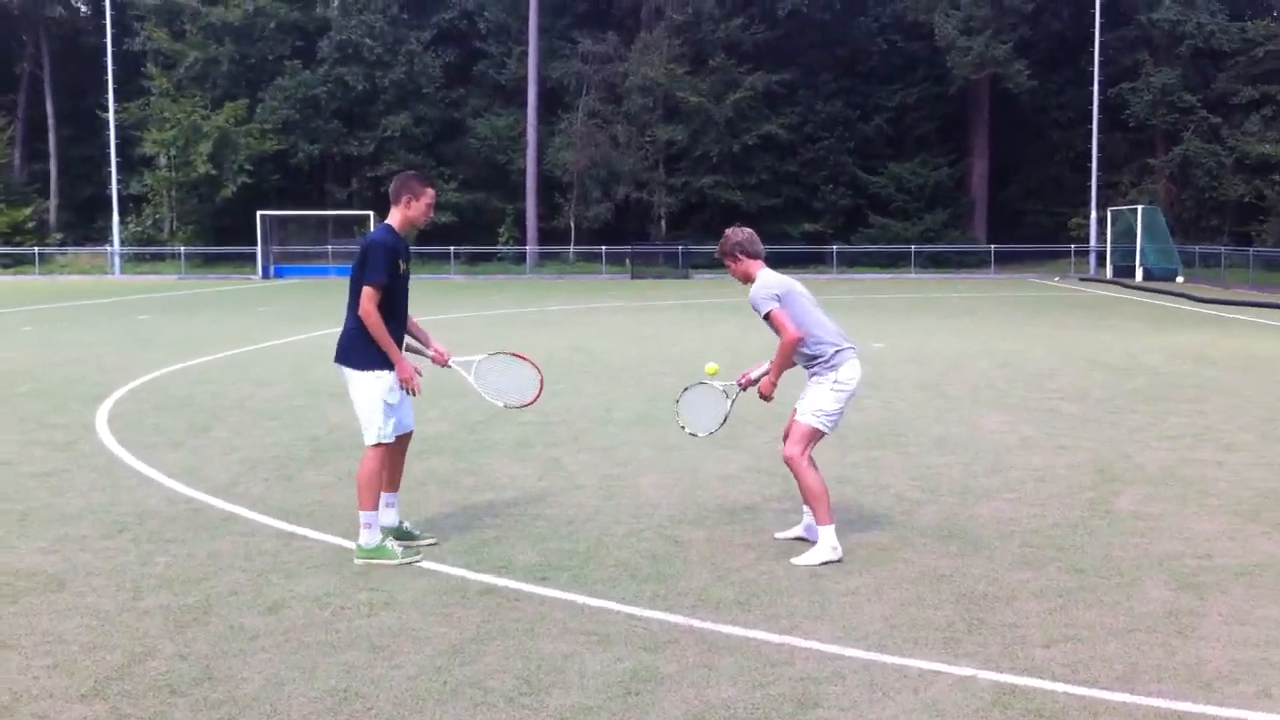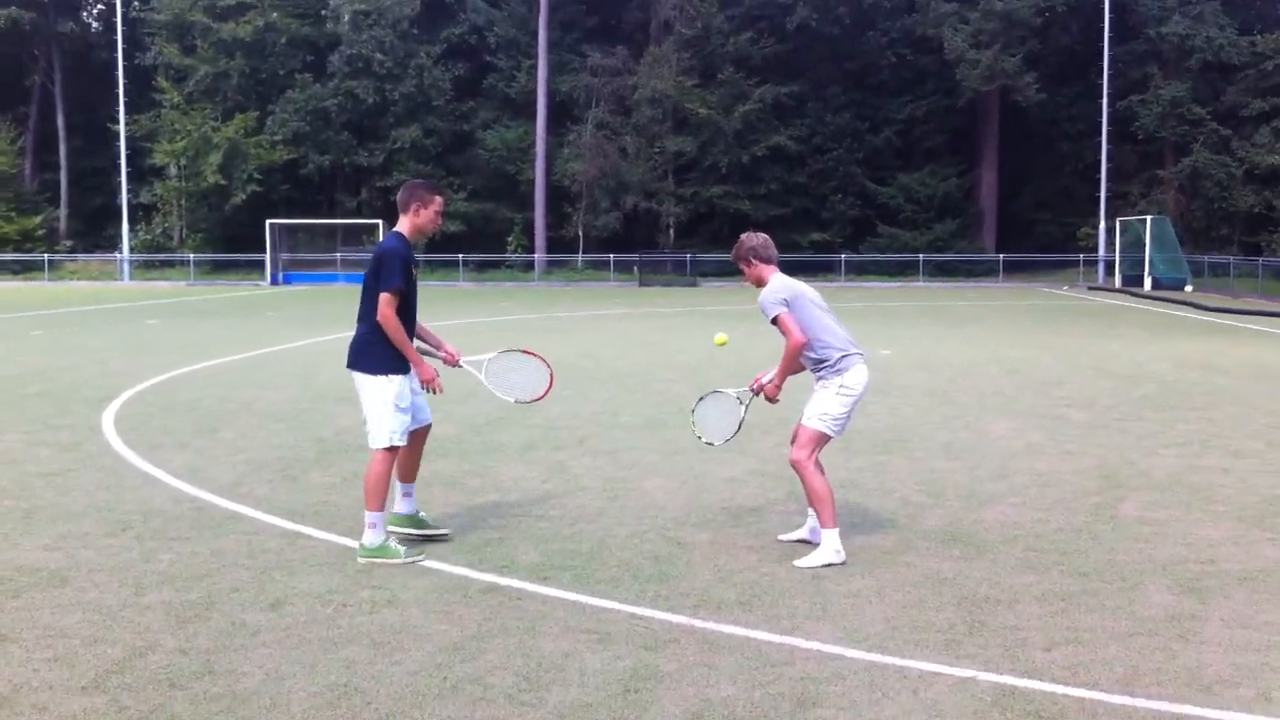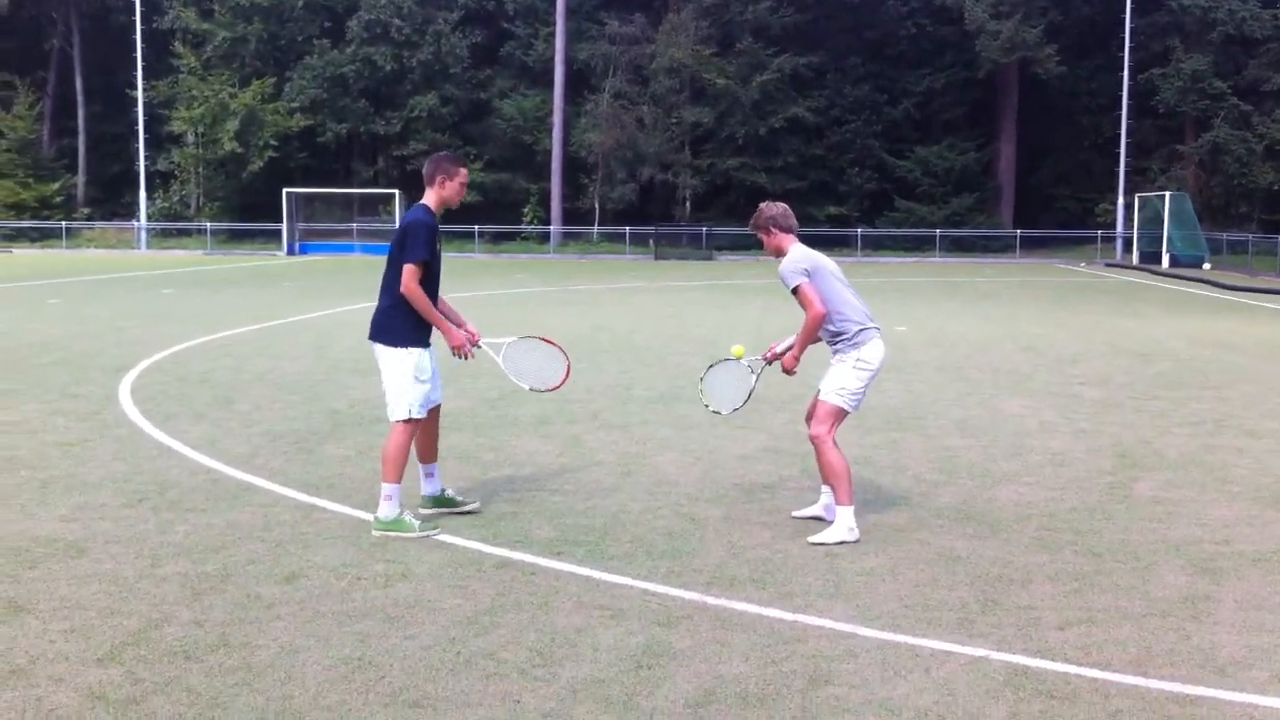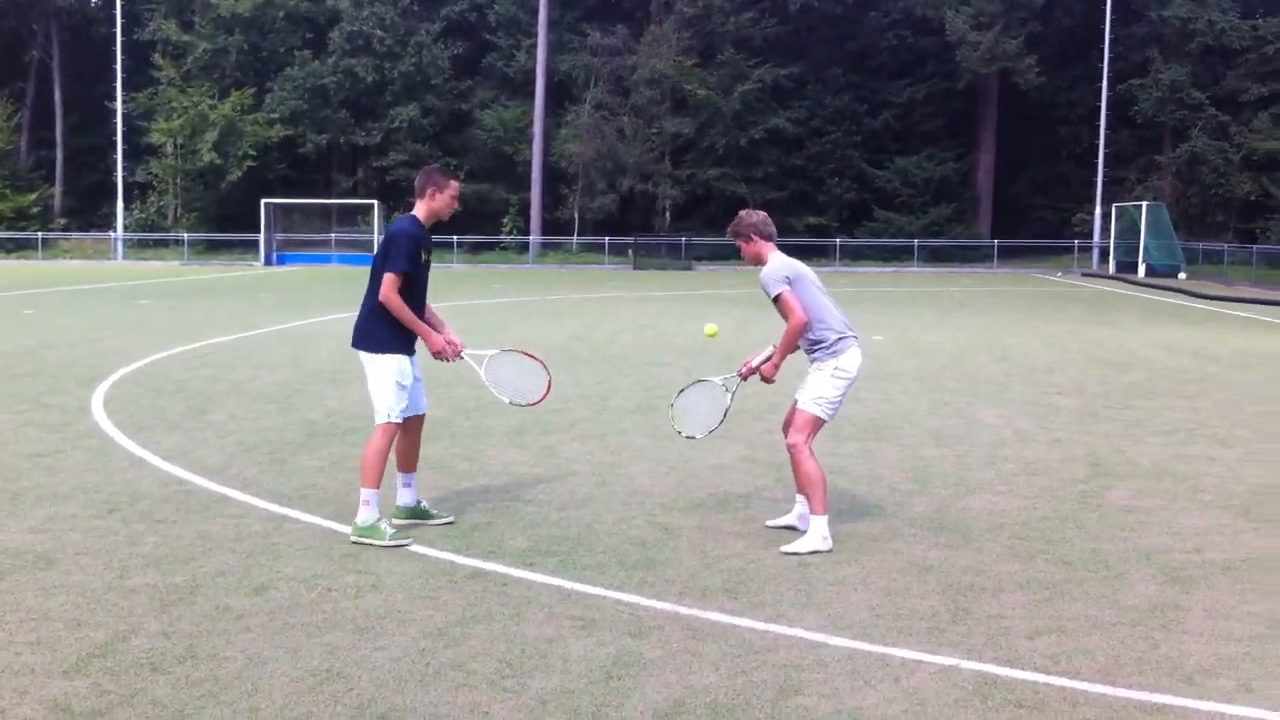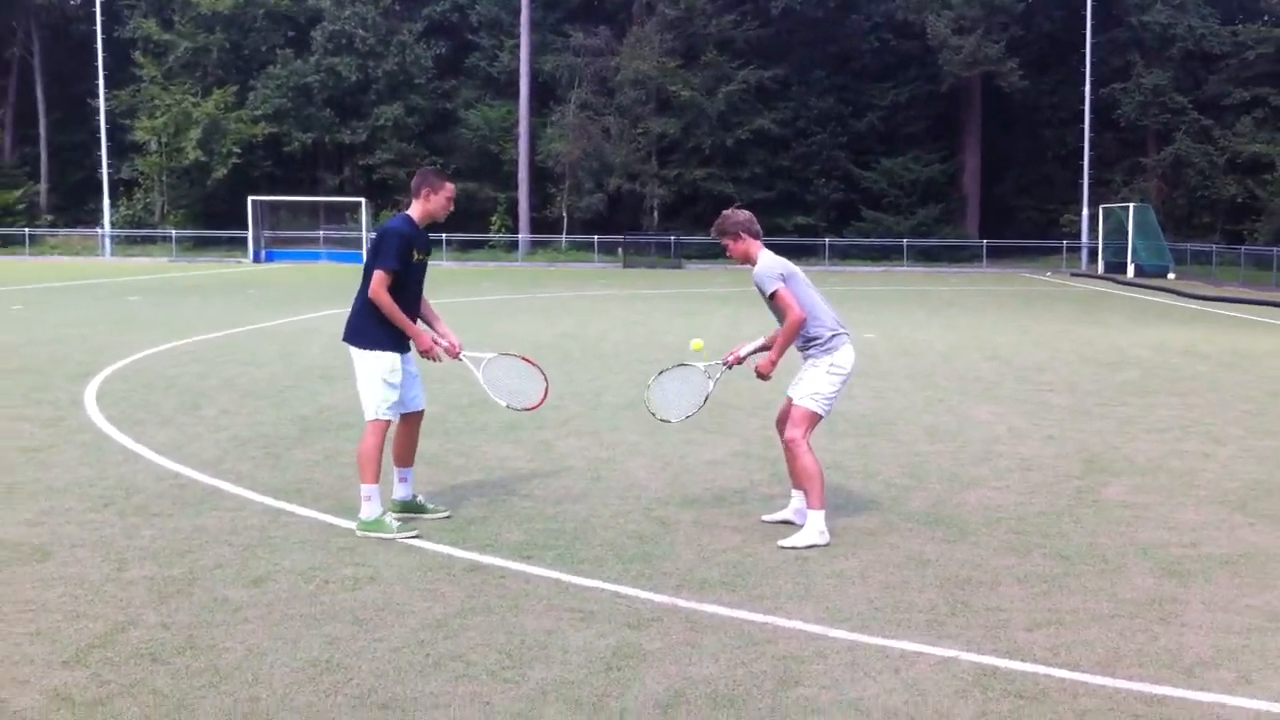
dt=0.2s
person 1, frame 1
left shoulder: (399, 244)
right shoulder: (380, 243)
right elbow: (367, 310)
left wrist: (430, 344)
right wrist: (400, 361)
left hip: (383, 361)
right hip: (368, 360)
left knee: (401, 436)
right knee: (380, 444)
left ankle: (389, 522)
right ankle: (369, 541)
person 1, frame 2
left shoulder: (402, 250)
right shoulder: (393, 250)
right elbow: (385, 316)
left wrist: (439, 345)
right wrist: (419, 362)
left hip: (393, 364)
right hip: (379, 364)
left knee: (419, 427)
right knee: (387, 446)
left ankle: (404, 512)
right ankle: (373, 539)
person 1, frame 3
left shoulder: (425, 222)
right shoulder: (420, 222)
right elbow: (409, 287)
left wrist: (461, 322)
right wrist: (448, 331)
left hip: (413, 337)
right hip: (400, 337)
left knee: (429, 412)
right knee: (406, 420)
left ankle: (432, 493)
right ankle: (388, 512)
person 1, frame 4
left shoulder: (420, 235)
right shoulder: (405, 233)
right elbow: (388, 294)
left wrist: (445, 332)
right wrist: (429, 336)
left hip: (399, 344)
right hip: (382, 343)
left knee: (414, 419)
right knee: (389, 424)
left ankle: (407, 503)
right ankle: (367, 519)
person 1, frame 5
left shoulder: (421, 238)
right shoulder: (396, 232)
right elbow: (377, 292)
left wrist: (444, 333)
right wrist: (417, 334)
left hip: (396, 342)
right hip: (374, 341)
left knee: (413, 412)
right knee: (379, 421)
left ankle: (403, 496)
right ankle: (370, 513)
person 2, frame 1
left shoulder: (760, 290)
right shoulder: (779, 282)
left elbow: (793, 336)
left wrist: (771, 379)
right wrist: (763, 370)
left hip: (834, 372)
right hip: (835, 368)
left knee: (795, 454)
right knee: (793, 441)
left ankle: (827, 542)
right ankle: (811, 523)
person 2, frame 2
left shoulder: (770, 294)
right shoulder: (794, 287)
left elbow: (797, 340)
left wrist: (777, 383)
right wrist: (774, 375)
left hip: (840, 377)
right hip: (846, 371)
left knee: (801, 457)
right knee: (801, 445)
left ankle: (831, 545)
right ankle: (816, 526)
person 2, frame 3
left shoulder: (790, 264)
right shoulder: (812, 258)
left elbow: (818, 312)
left wrist: (795, 354)
right wrist: (788, 346)
left hip: (856, 351)
right hip: (861, 346)
left knee: (820, 432)
right knee: (815, 420)
left ankle: (845, 523)
right ankle: (829, 502)
person 2, frame 4
left shoulder: (771, 272)
right shoulder: (789, 266)
left elbow: (799, 320)
left wrist: (775, 363)
right wrist: (764, 358)
left hip: (834, 359)
right hip: (834, 356)
left knee: (798, 442)
right knee: (791, 429)
left ankle: (819, 532)
right ankle: (803, 511)
person 2, frame 5
left shoulder: (764, 269)
right shoulder: (774, 264)
left elbow: (797, 316)
left wrist: (772, 359)
right wrist: (747, 350)
left hip: (828, 356)
right hip: (824, 354)
left knee: (796, 437)
right knee: (785, 425)
left ankle: (816, 526)
right ankle: (799, 506)
